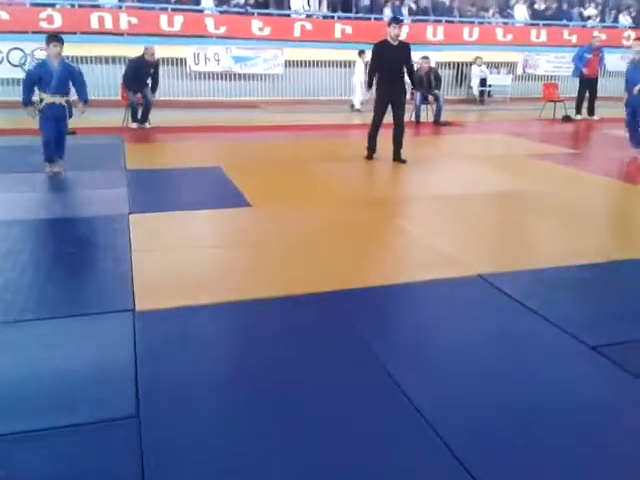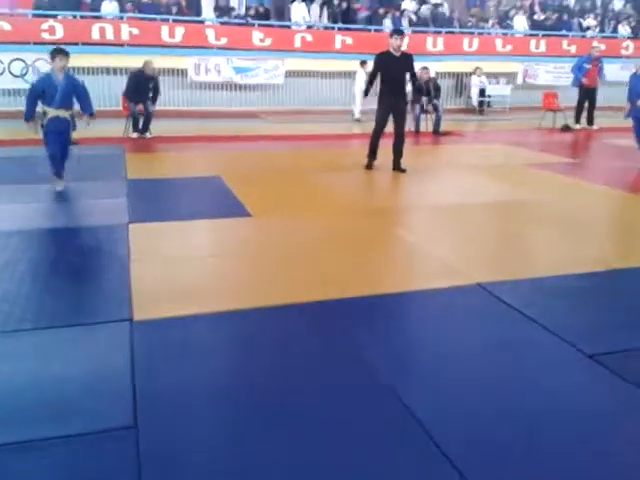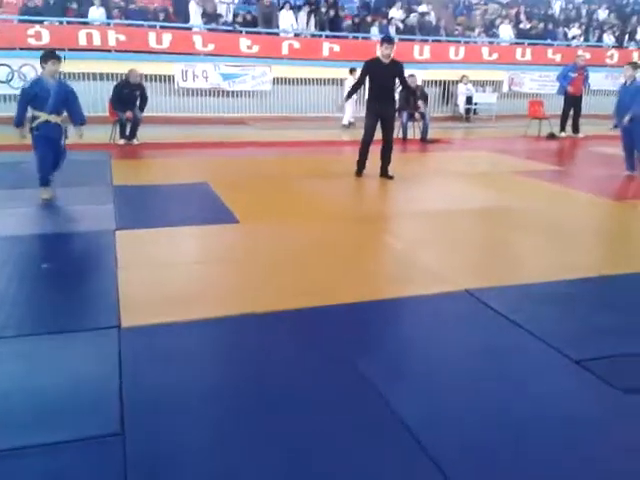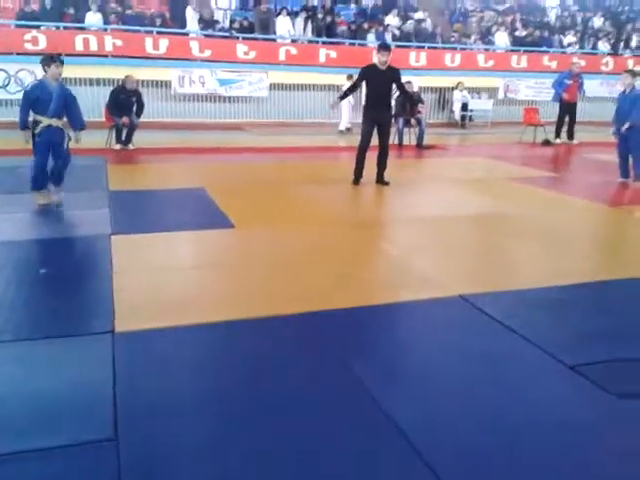
dt=0.1s
person 1, frame 1
left shoulder: (69, 67)
right shoulder: (39, 67)
left elbow: (79, 82)
right elbow: (28, 84)
left wrist: (82, 100)
right wrist: (29, 104)
left hip: (63, 107)
right hip: (47, 108)
left knee: (60, 136)
right knee: (48, 136)
left ankle: (56, 161)
right ankle: (50, 164)
person 1, frame 2
left shoulder: (73, 81)
right shoulder: (43, 81)
left elbow: (83, 96)
right elbow: (31, 98)
left wrist: (87, 113)
right wrist: (30, 118)
left hip: (66, 120)
right hip: (50, 121)
left knee: (64, 149)
right knee: (53, 151)
left ankle: (59, 174)
right ankle: (59, 179)
person 1, frame 3
left shoulder: (64, 87)
right shoulder: (34, 85)
left elbow: (72, 104)
right elbow: (22, 105)
left wrist: (78, 124)
right wrist: (20, 125)
left hip: (56, 126)
right hip: (40, 126)
left knee: (59, 155)
right knee: (43, 157)
left ankle: (47, 176)
right ankle: (45, 187)
person 1, frame 4
left shoulder: (64, 90)
right shoulder: (35, 88)
left elbow: (72, 109)
right elbow: (25, 107)
left wrist: (77, 129)
right wrist: (26, 128)
left hip: (58, 130)
right hip: (41, 130)
left knee: (63, 159)
right knee: (40, 162)
left ankle: (54, 187)
right ankle: (40, 192)
person 2, frame 1
left shoulder: (406, 47)
right shoulder: (379, 46)
left elbow: (409, 68)
right elbow: (373, 68)
left wrist: (415, 87)
right wrist: (369, 88)
left hip: (399, 91)
right hip: (383, 90)
left knee: (399, 123)
right knee: (376, 121)
left ankle: (397, 153)
right ankle: (370, 150)
person 2, frame 2
left shoulder: (408, 58)
right shoulder: (381, 57)
left elbow: (413, 78)
right elbow: (372, 77)
right wrist: (365, 95)
left hip: (401, 100)
right hip: (384, 99)
left knee: (400, 133)
right knee: (378, 130)
left ankle: (397, 163)
right ankle: (371, 158)
person 2, frame 3
left shoulder: (398, 66)
right shoulder: (370, 64)
left elbow: (404, 84)
right elbow: (359, 82)
right wrist: (347, 97)
left hip: (389, 107)
right hip: (373, 106)
left knee: (388, 140)
right knee: (367, 138)
left ankle: (384, 170)
right ankle: (360, 167)
person 2, frame 4
left shoulder: (394, 72)
right shoulder: (367, 70)
left elbow: (402, 90)
right elbow: (354, 86)
right wrist: (340, 98)
left hip: (386, 114)
right hip: (369, 112)
left knee: (384, 146)
right knee: (364, 144)
left ankle: (380, 176)
right ankle: (357, 175)
